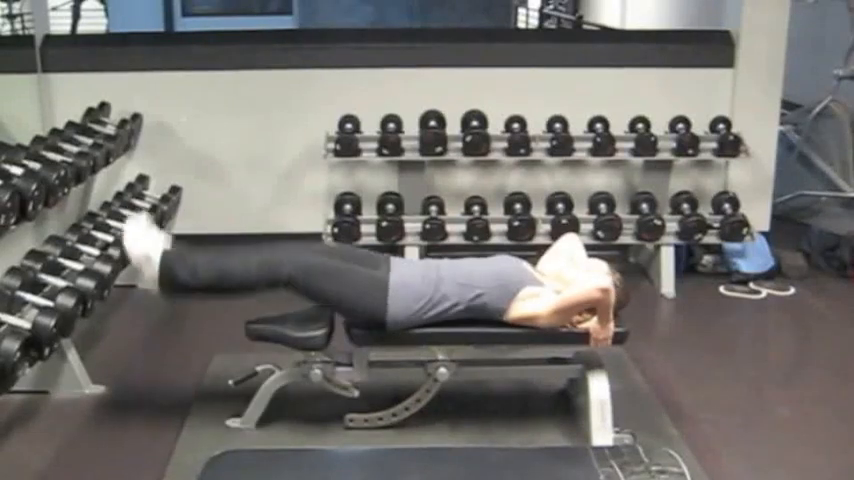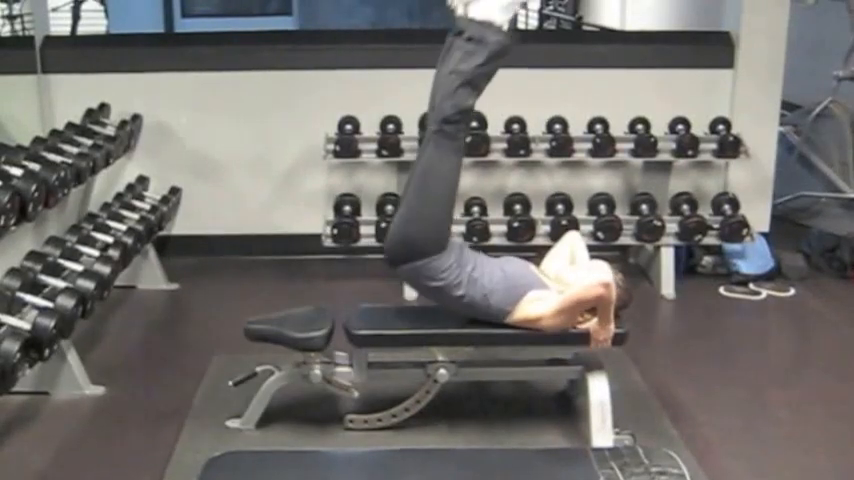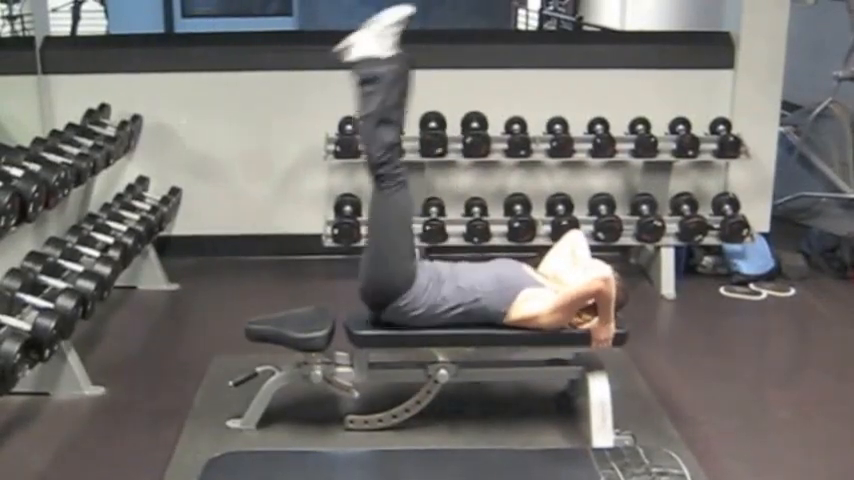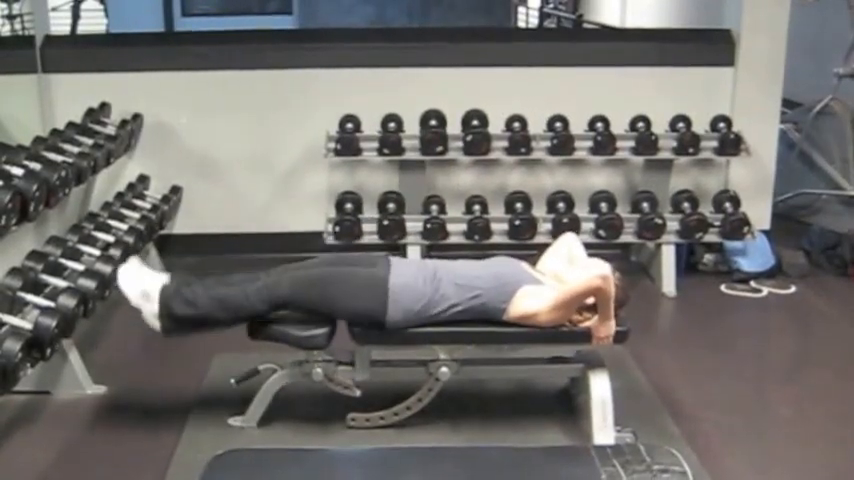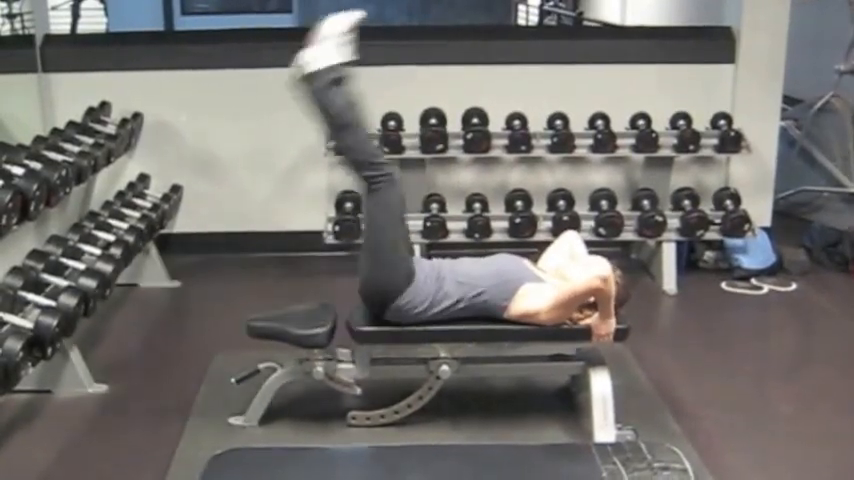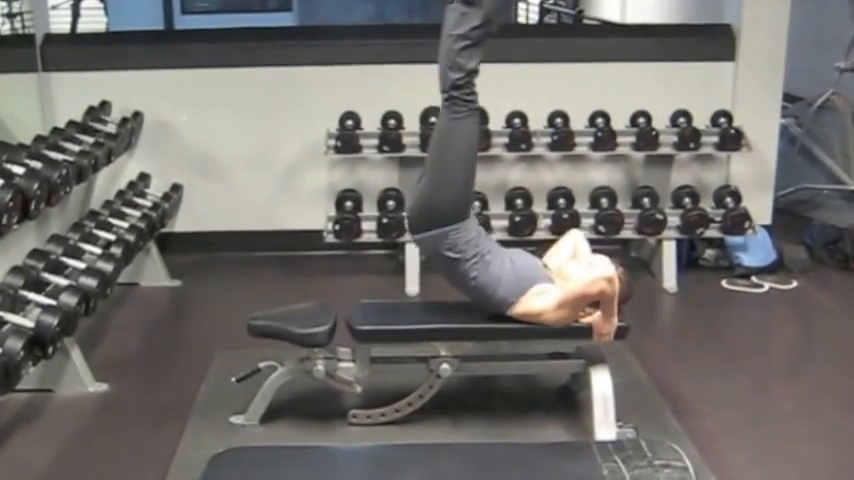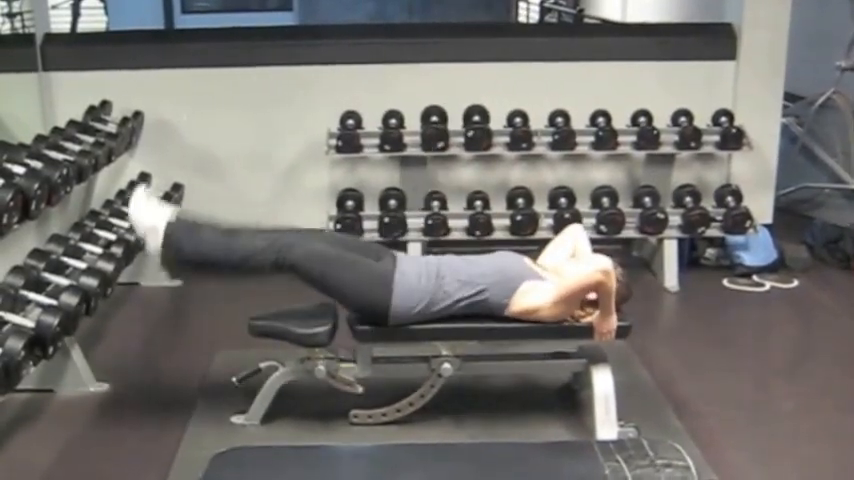
dt=0.7s
person 1, frame 1
left shoulder: (549, 305)
right shoulder: (539, 278)
left elbow: (604, 285)
right elbow: (572, 241)
left wrist: (604, 323)
left hip: (400, 301)
right hip: (401, 274)
left knee: (294, 268)
right knee: (299, 254)
left ankle: (167, 266)
right ankle: (170, 261)
person 1, frame 2
left shoulder: (550, 312)
right shoulder: (549, 284)
left elbow: (601, 283)
right elbow: (572, 236)
left hip: (423, 259)
right hip: (429, 259)
left knee: (448, 128)
person 1, frame 3
left shoulder: (548, 309)
right shoulder: (548, 286)
left elbow: (607, 279)
right elbow: (576, 235)
left wrist: (602, 325)
left hip: (399, 294)
right hip: (413, 288)
left knee: (390, 174)
left ankle: (375, 60)
right ankle: (377, 58)
person 1, frame 4
left shoulder: (546, 308)
right shoulder: (542, 280)
left elbow: (598, 277)
right elbow: (569, 239)
left wrist: (604, 322)
left hip: (398, 300)
right hip: (403, 273)
left knee: (283, 285)
right knee: (296, 271)
left ankle: (170, 304)
right ankle: (172, 297)
person 1, frame 5
left shoulder: (546, 306)
right shoulder: (544, 282)
left elbow: (599, 275)
right elbow: (572, 237)
left wrist: (606, 320)
left hip: (402, 296)
right hip: (413, 288)
left knee: (383, 180)
left ankle: (325, 72)
right ankle: (325, 72)
person 1, frame 6
left shoulder: (551, 307)
right shoulder: (549, 280)
left elbow: (605, 278)
right elbow: (574, 234)
left wrist: (607, 316)
left hip: (441, 227)
right hip: (447, 232)
person 1, frame 7
left shoulder: (548, 305)
right shoulder: (546, 276)
left elbow: (601, 269)
right elbow: (575, 231)
left wrist: (604, 319)
right wrist: (584, 250)
left hip: (401, 294)
right hip: (408, 270)
left knee: (288, 251)
right knee: (306, 241)
left ankle: (171, 239)
right ankle: (174, 235)
